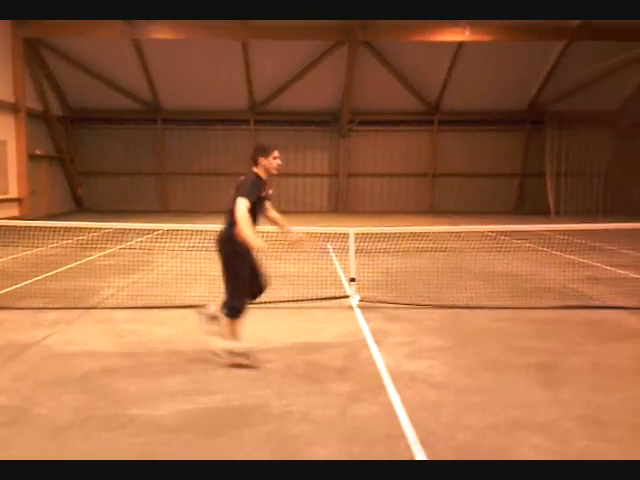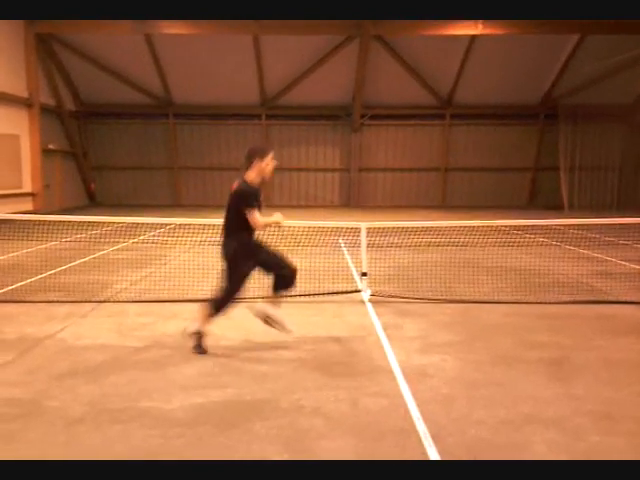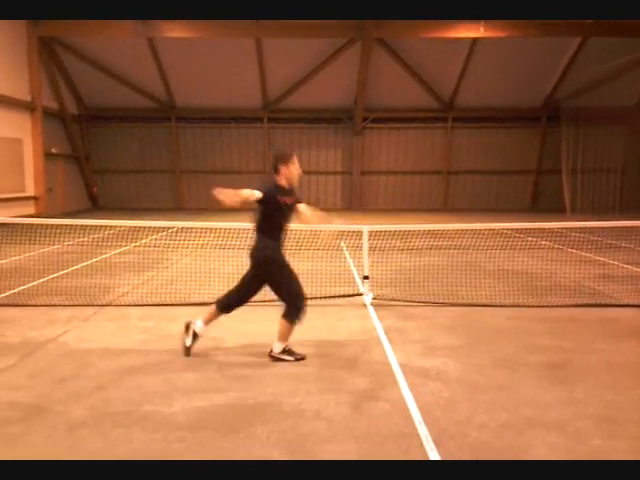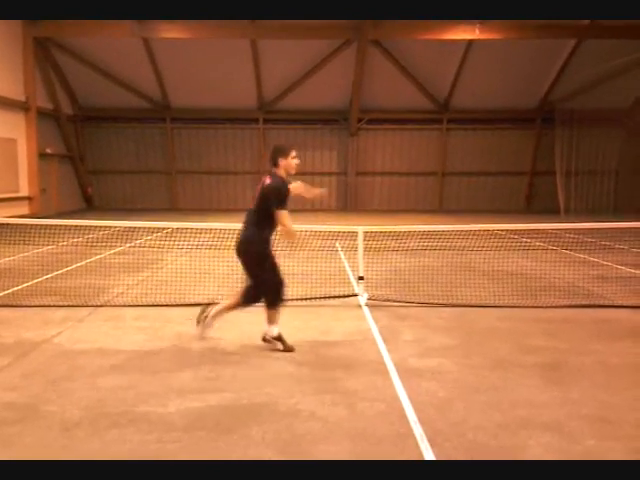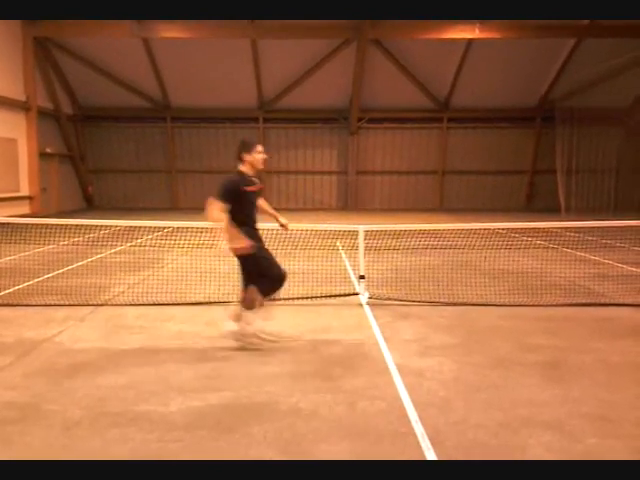
dt=0.3s
person 1, frame 1
left shoulder: (261, 183)
right shoulder: (251, 183)
left elbow: (267, 210)
right elbow: (241, 210)
left wrist: (287, 228)
right wrist: (250, 236)
left hip: (238, 243)
right hip: (232, 243)
left knee: (257, 286)
right knee: (237, 294)
left ankle: (216, 312)
right ankle: (231, 346)
person 1, frame 2
left shoulder: (253, 186)
right shoulder: (245, 189)
right elbow: (257, 222)
right wrist: (275, 219)
left hip: (251, 245)
right hip: (237, 248)
left knee: (288, 272)
right knee: (228, 294)
left ankle: (268, 311)
right ankle: (197, 330)
person 1, frame 3
left shoulder: (289, 192)
right shoulder: (272, 191)
left elbow: (305, 212)
right elbow: (250, 194)
left wrist: (327, 219)
right wrist: (235, 195)
left hip: (267, 253)
right hip: (267, 254)
left knee: (238, 296)
right knee: (297, 300)
left ankle: (197, 327)
right ankle: (279, 349)
person 1, frame 4
left shoulder: (275, 180)
right shoulder: (277, 186)
right elbow: (284, 223)
left wrist: (308, 191)
left hip: (253, 241)
right hip: (253, 245)
left knee: (274, 287)
right knee: (258, 289)
left ankle: (272, 333)
right ankle: (213, 312)
person 1, frame 5
left shoulder: (252, 179)
right shoulder: (233, 182)
right elbow: (214, 211)
left wrist: (277, 216)
right wrist: (234, 237)
left hip: (252, 238)
right hip: (242, 241)
left knee: (256, 283)
right knee: (276, 276)
left ankle: (241, 322)
right ankle: (245, 315)
